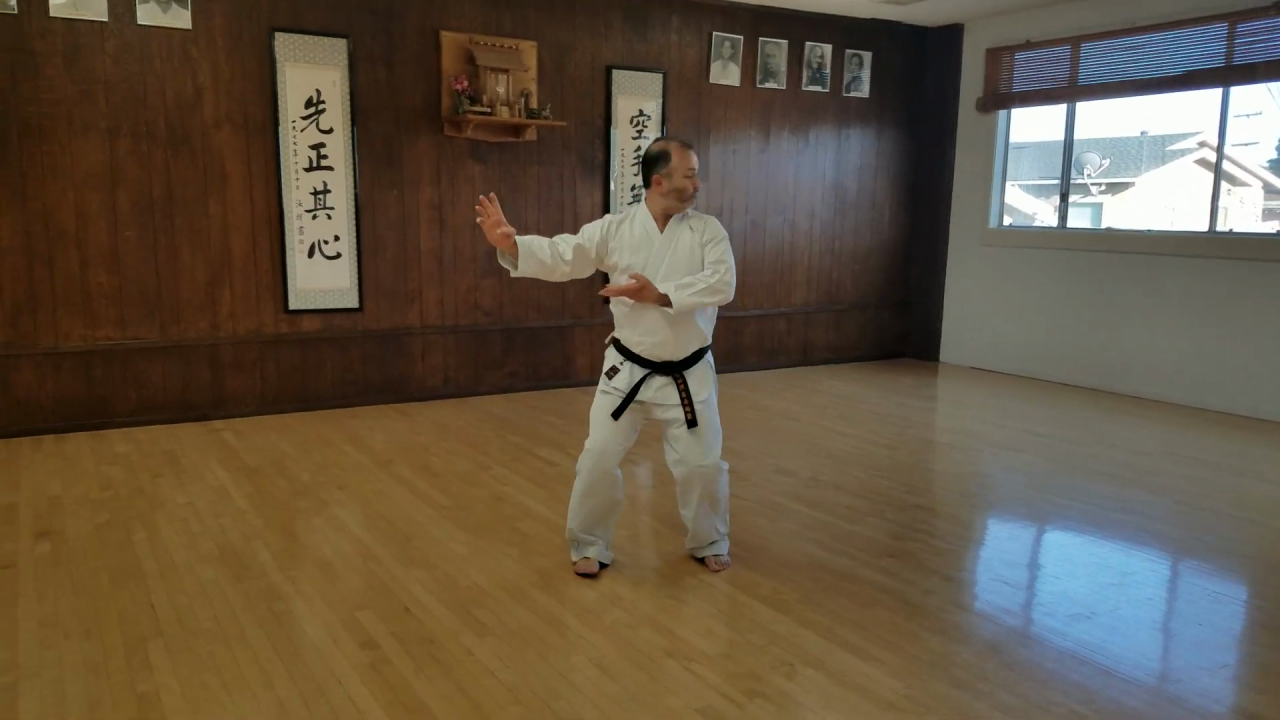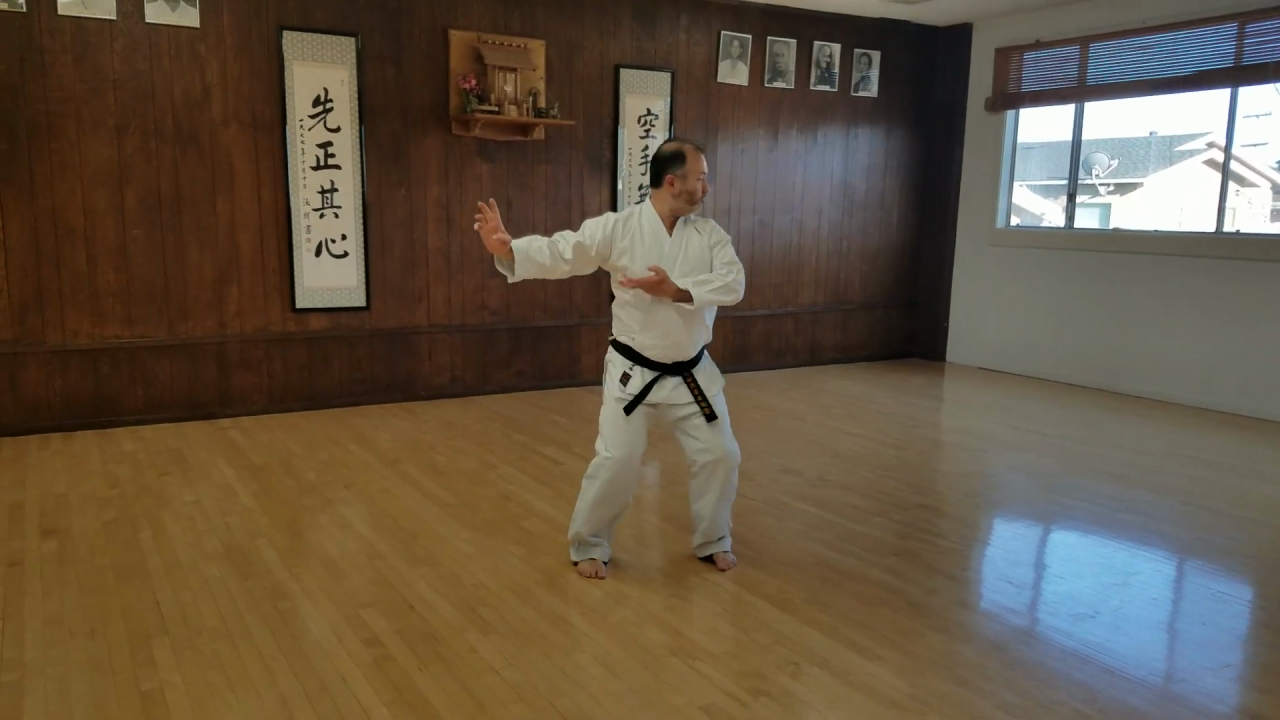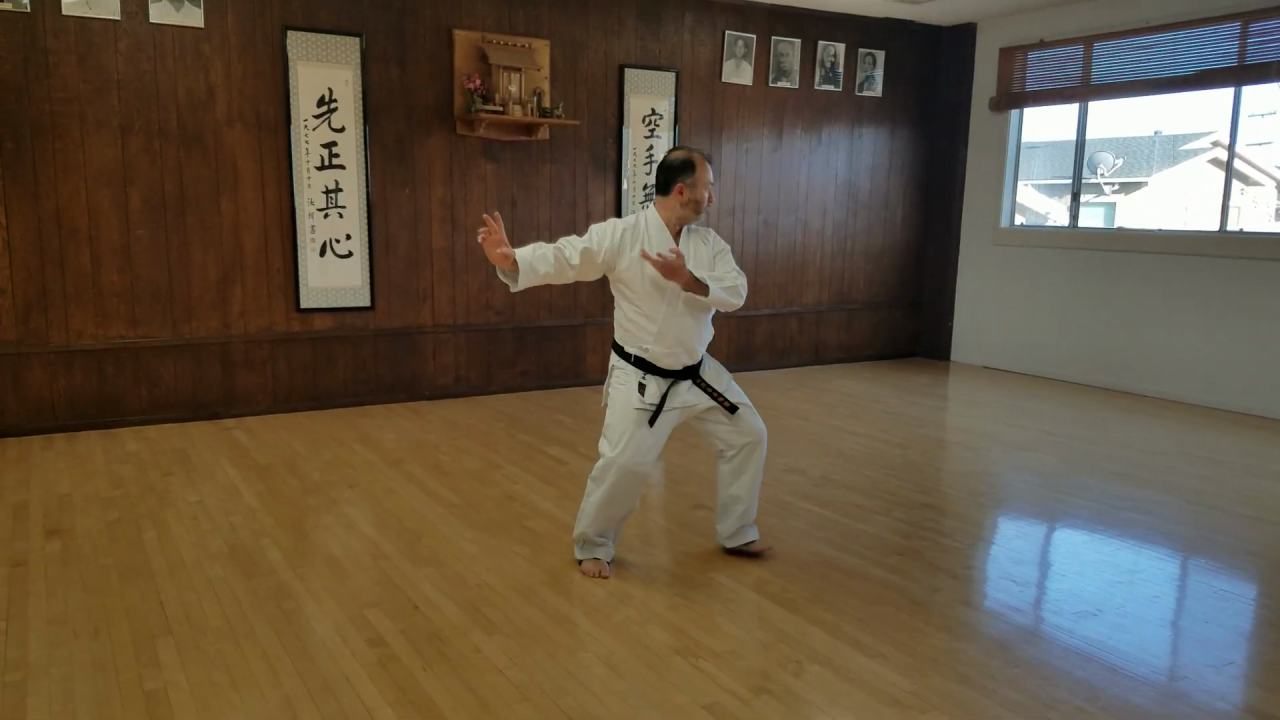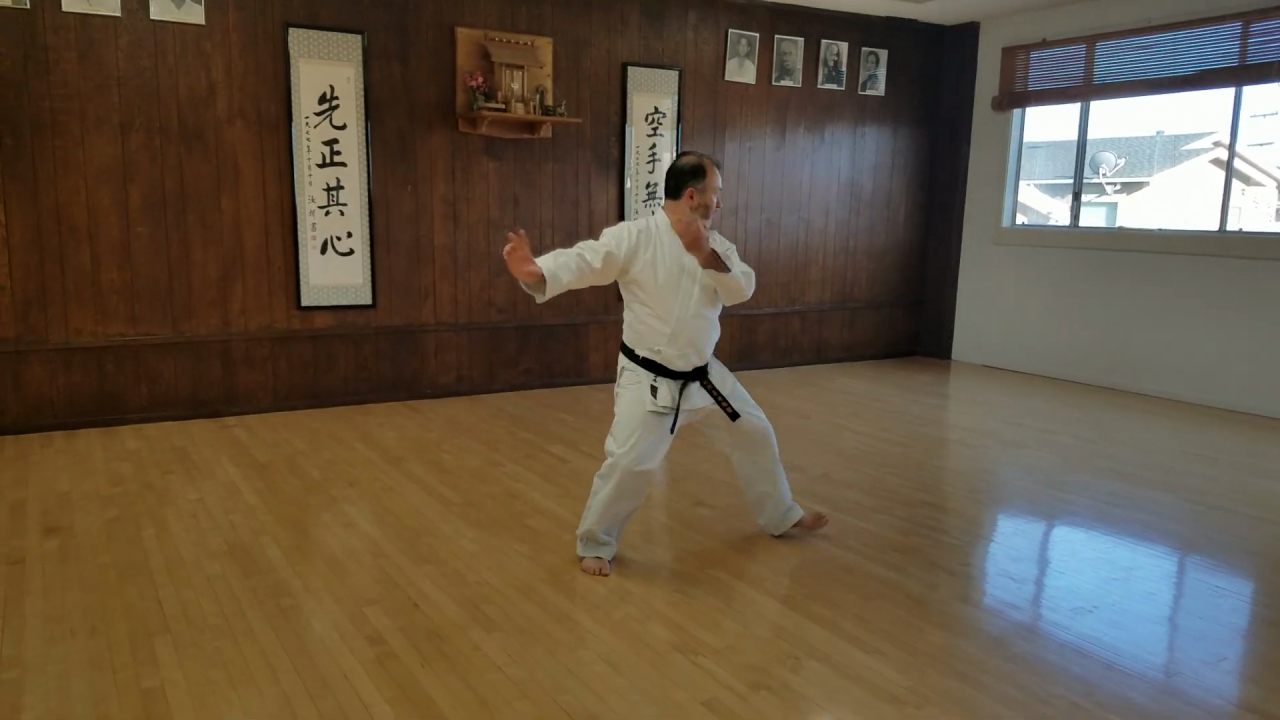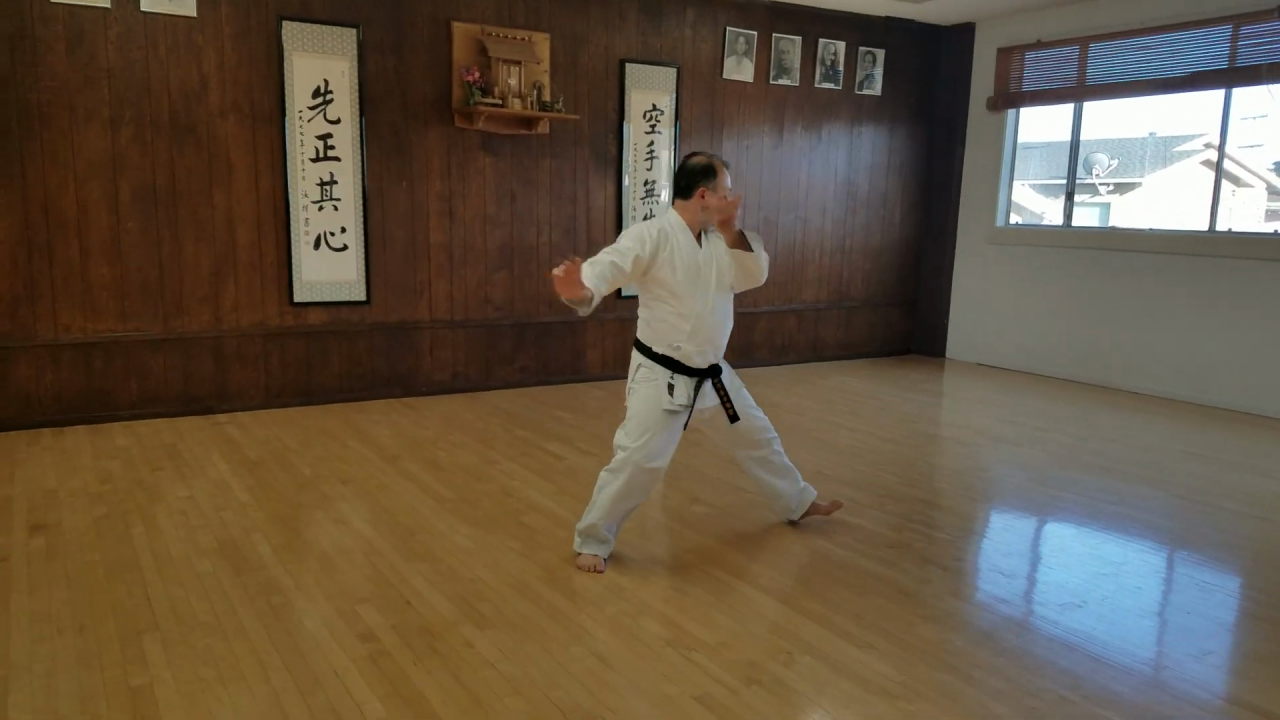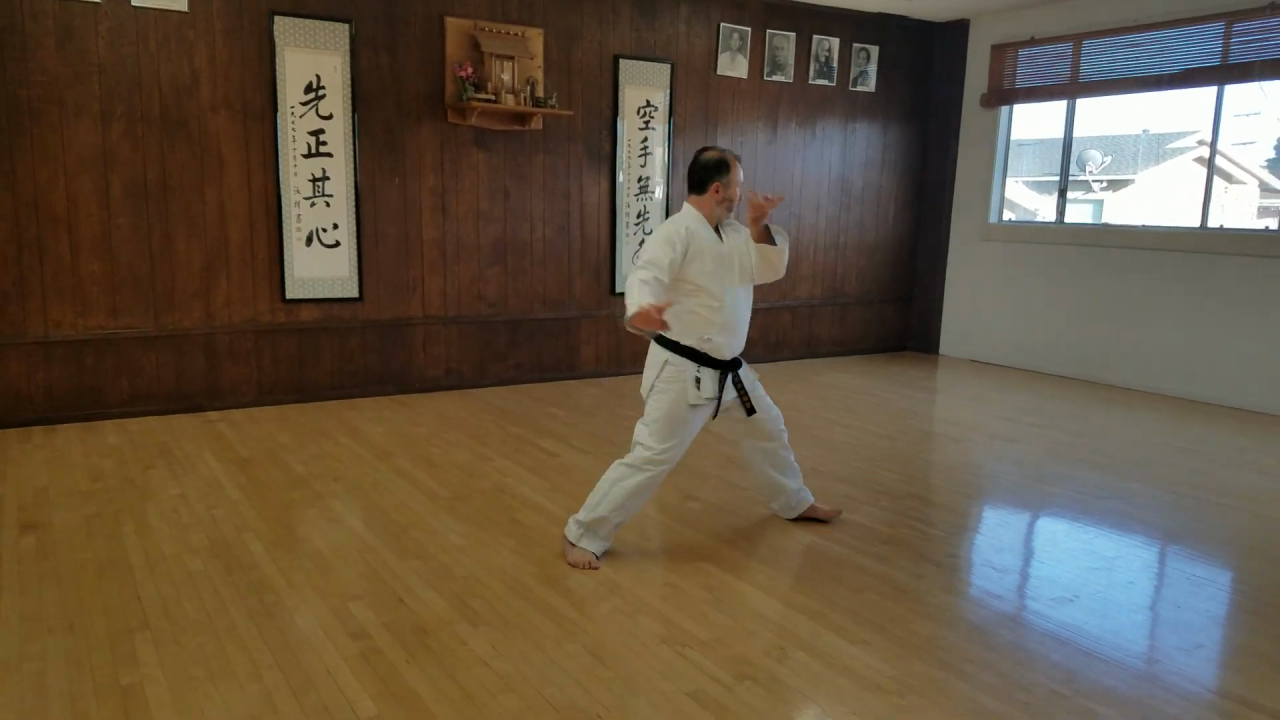
dt=0.1s
person 1, frame 1
left shoulder: (708, 229)
right shoulder: (614, 229)
left elbow: (722, 284)
right elbow: (560, 257)
left wrist: (658, 294)
right wrist: (510, 242)
left hip: (687, 373)
right hip: (628, 369)
left knee: (701, 463)
right knee: (599, 458)
left ankle: (709, 543)
right ankle: (589, 547)
person 1, frame 2
left shoulder: (709, 233)
right shoulder: (617, 227)
left elbow: (732, 285)
right elbow: (559, 252)
left wrist: (674, 290)
right wrist: (505, 247)
left hip: (693, 370)
right hip: (633, 371)
left knee: (716, 454)
right knee: (616, 461)
left ankle: (711, 542)
right ankle: (588, 547)
person 1, frame 3
left shoulder: (708, 241)
right shoulder: (621, 234)
left elbow: (735, 292)
right elbow: (565, 258)
left wrist: (689, 281)
right wrist: (510, 259)
left hip: (697, 373)
right hip: (642, 377)
left knee: (747, 435)
right knee: (625, 464)
left ankle: (737, 533)
right ankle: (593, 547)
person 1, frame 4
left shoulder: (710, 242)
right shoulder: (632, 237)
left elbow: (740, 289)
right elbow: (581, 261)
left wrist: (709, 256)
right wrist: (534, 274)
left hip: (703, 372)
right hip: (648, 378)
left knee: (754, 435)
right knee: (632, 465)
left ankle: (782, 515)
right ankle: (595, 544)
person 1, frame 5
left shoulder: (723, 237)
right shoulder: (650, 236)
left elbow: (753, 275)
right elbow: (609, 265)
left wrist: (732, 234)
right wrist: (580, 288)
left hip: (712, 371)
right hip: (664, 375)
left knee: (755, 434)
right knee: (638, 460)
left ankle: (796, 502)
right ankle: (592, 541)
person 1, frame 6
left shoulder: (731, 230)
right shoulder: (674, 235)
left elbow: (766, 269)
right elbow: (644, 278)
left wrist: (760, 228)
right wrist: (641, 312)
left hip: (723, 365)
right hip: (681, 367)
left knee: (767, 428)
right knee: (654, 455)
left ankle: (793, 503)
right ankle: (584, 535)
